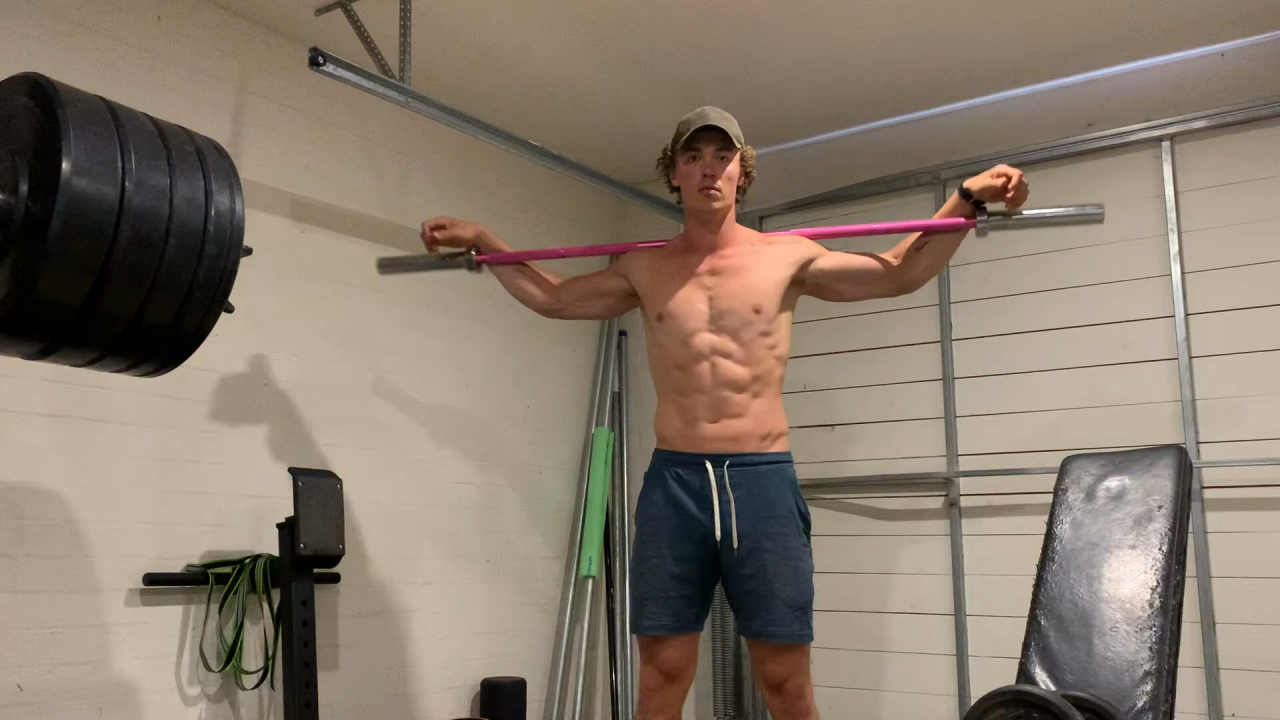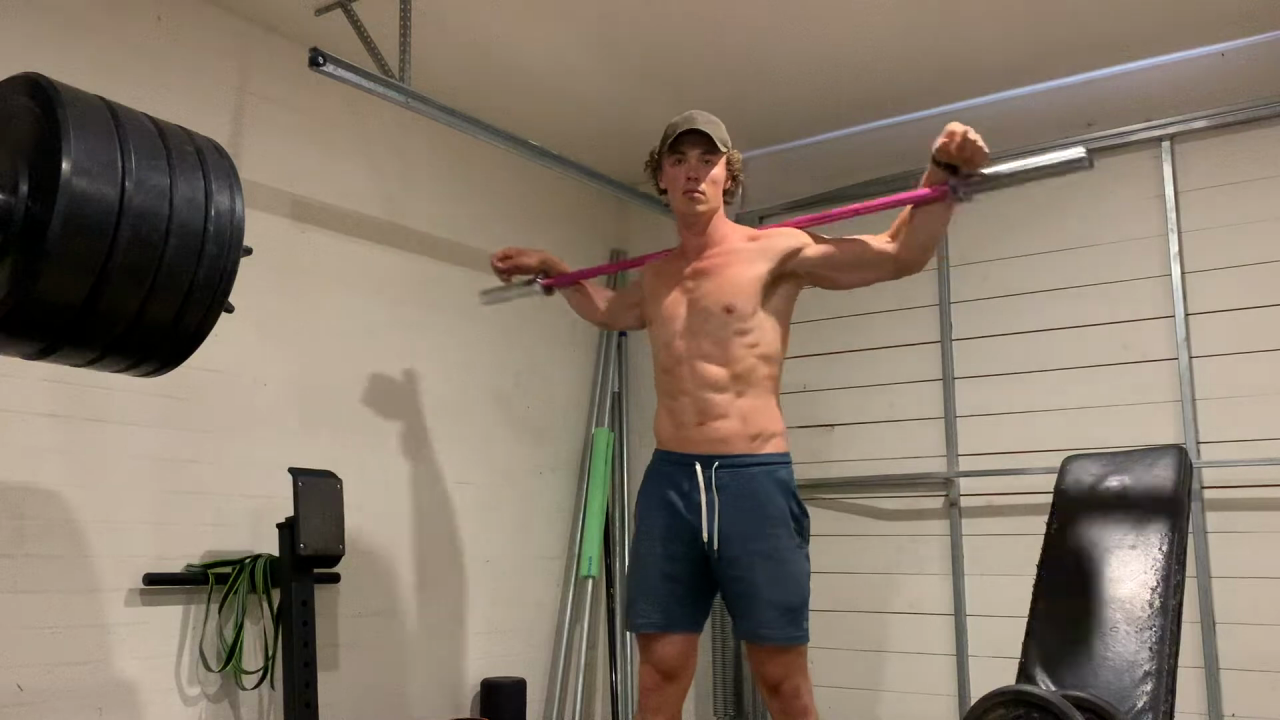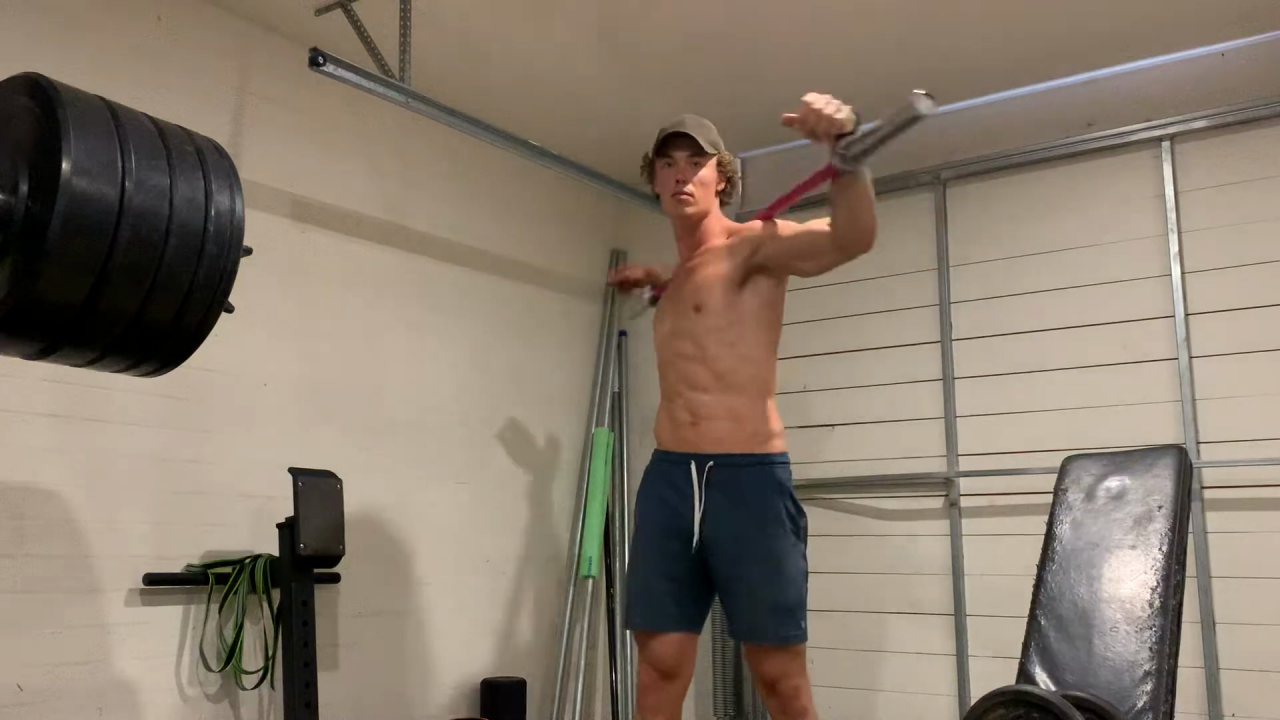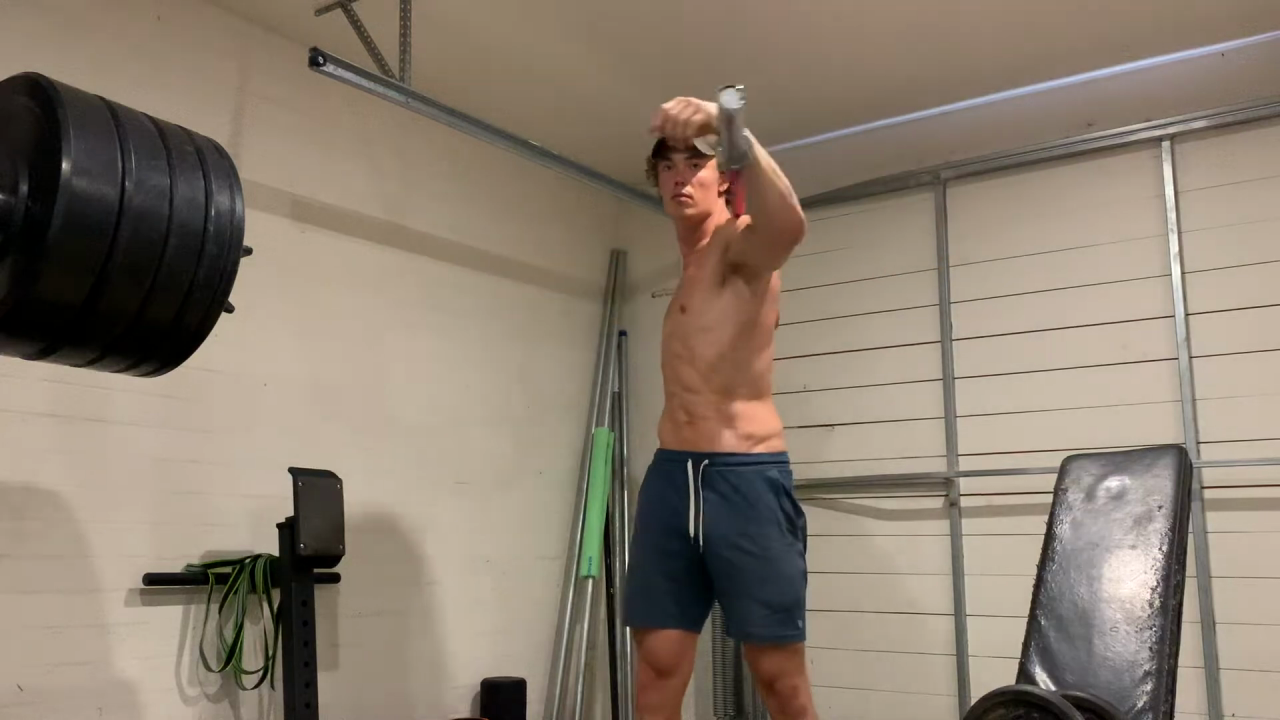
dt=0.2s
person 1, frame 1
left shoulder: (785, 255)
right shoulder: (645, 268)
left elbow: (903, 272)
right elbow: (554, 296)
left wrist: (966, 200)
right wrist: (484, 243)
left hip: (762, 481)
right hip: (674, 482)
right knee: (664, 667)
person 1, frame 2
left shoulder: (776, 250)
right shoulder: (655, 273)
left elbow: (901, 254)
right elbow: (612, 313)
left wrist: (944, 170)
right wrist: (550, 269)
left hip: (755, 482)
right hip: (671, 481)
right knee: (661, 668)
person 1, frame 3
left shoulder: (755, 245)
right shoulder: (679, 274)
left elbow: (852, 236)
left wrist: (844, 149)
right wrist: (657, 282)
left hip: (749, 480)
right hip: (669, 479)
right knee: (660, 667)
person 1, frame 4
left shoulder: (739, 243)
right shoulder: (698, 267)
left elbow: (787, 225)
left wrist: (729, 131)
left hip: (748, 478)
right hip: (671, 478)
right knee: (658, 666)
